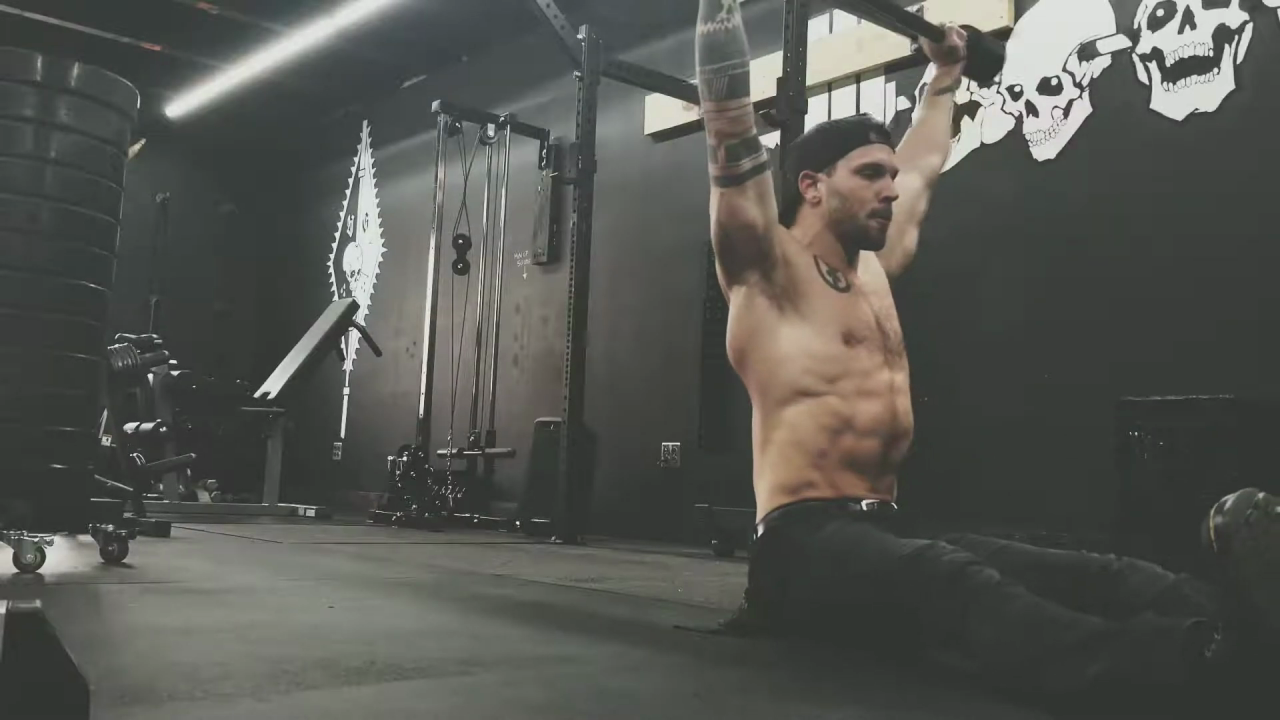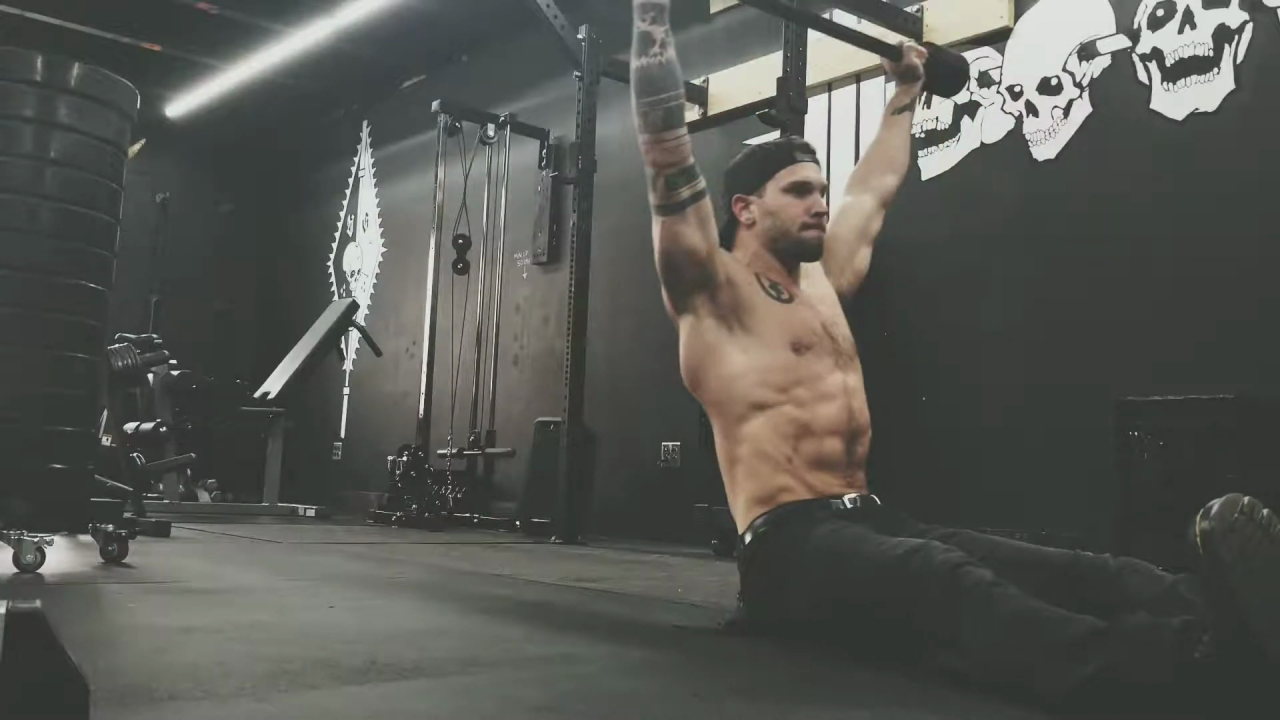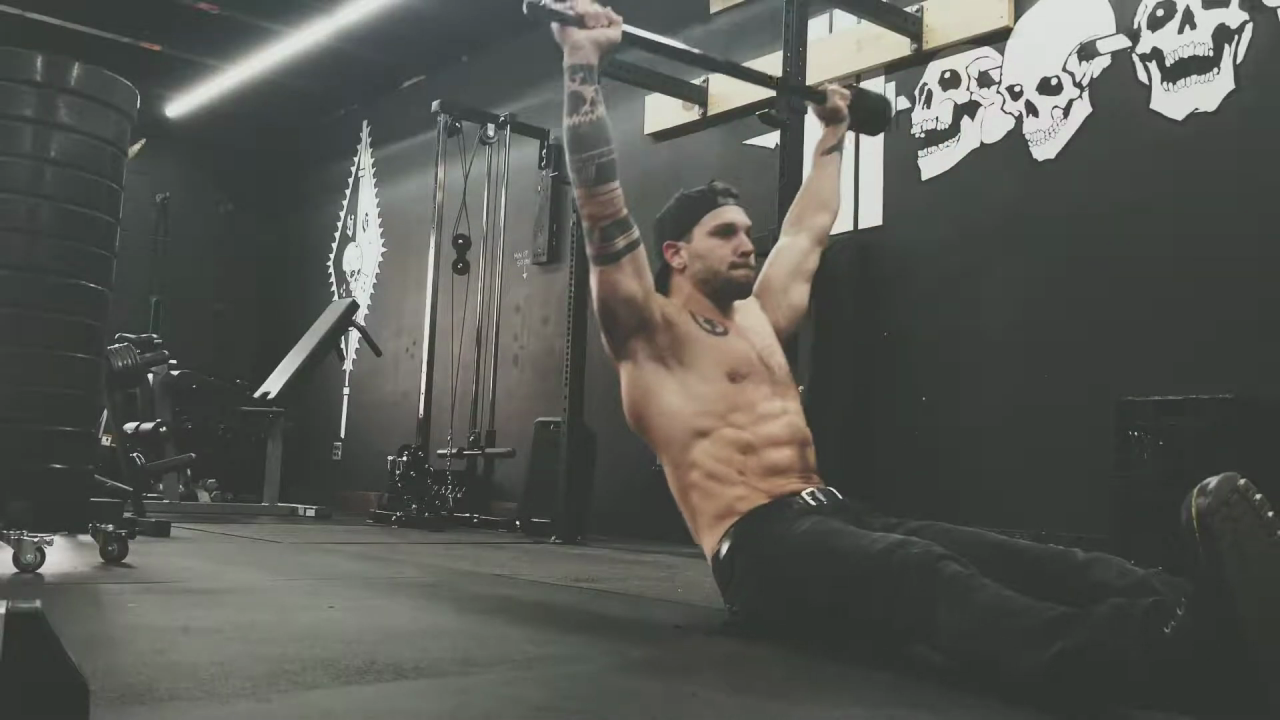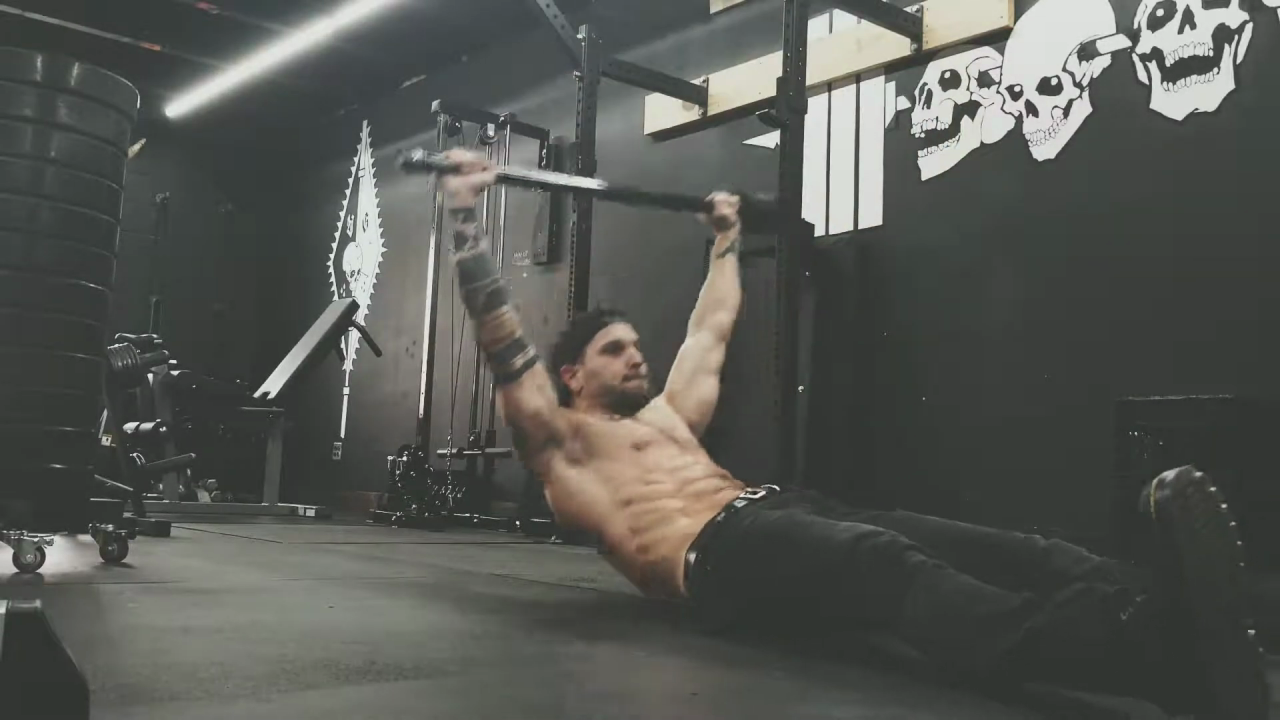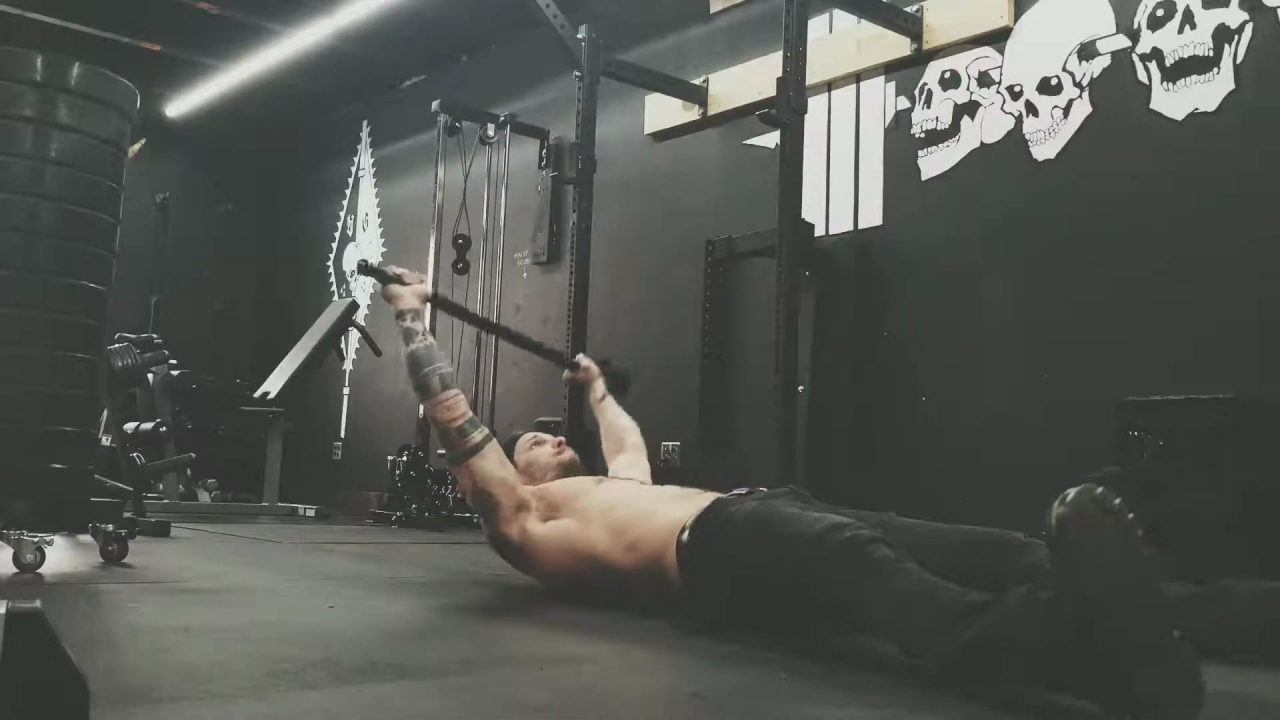
dt=0.3s
person 1, frame 1
left shoulder: (871, 268)
right shoulder: (766, 270)
left elbow: (923, 169)
right elbow: (730, 122)
left wrist: (944, 77)
left hip: (885, 532)
right hip: (804, 548)
left knee: (1086, 575)
right knee: (954, 585)
right ankle: (1188, 657)
person 1, frame 2
left shoulder: (822, 281)
right shoulder: (714, 293)
left elbow: (876, 189)
right elbow: (668, 157)
left wrist: (905, 94)
left hip: (870, 523)
right hip: (790, 551)
left knee: (1070, 572)
right knee: (944, 582)
right ankle: (1176, 658)
person 1, frame 3
left shoulder: (757, 318)
right shoulder: (650, 336)
left elbow: (812, 231)
right elbow: (604, 215)
left wrist: (833, 133)
right wrist: (587, 64)
left hip: (831, 515)
right hip: (763, 544)
left knee: (1025, 559)
right knee: (924, 574)
left ankle: (1209, 610)
right ankle: (1145, 646)
person 1, frame 4
left shoulder: (664, 415)
right shoulder: (561, 441)
left elbow: (710, 331)
right elbow: (503, 345)
left wrist: (727, 239)
right wrist: (465, 207)
left hip: (778, 511)
right hip: (717, 555)
left knee: (980, 550)
right knee: (885, 566)
left ankle: (1166, 620)
right ankle: (1136, 636)
person 1, frame 5
left shoulder: (612, 493)
right shoulder: (527, 522)
left elbow: (633, 445)
right elbow: (461, 431)
left wrist: (596, 388)
right wrist: (414, 321)
right hip: (715, 546)
left knee: (983, 551)
right knee: (870, 570)
right ankle: (1084, 636)
